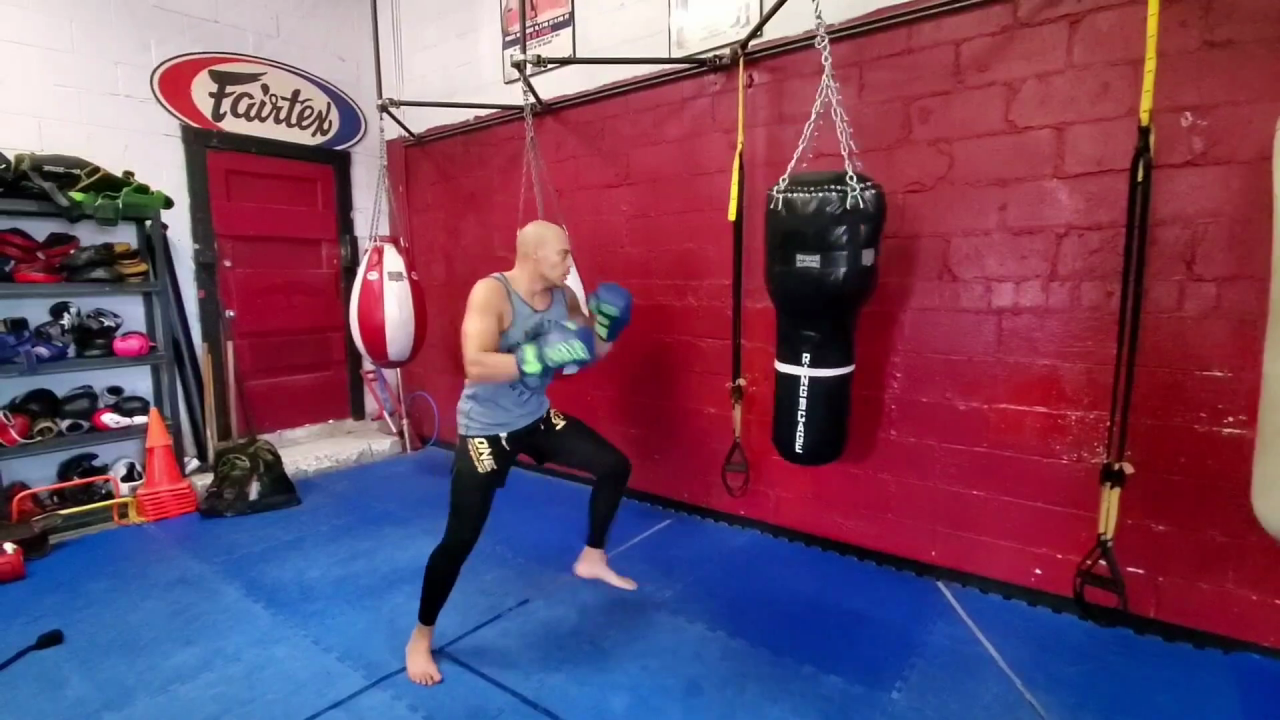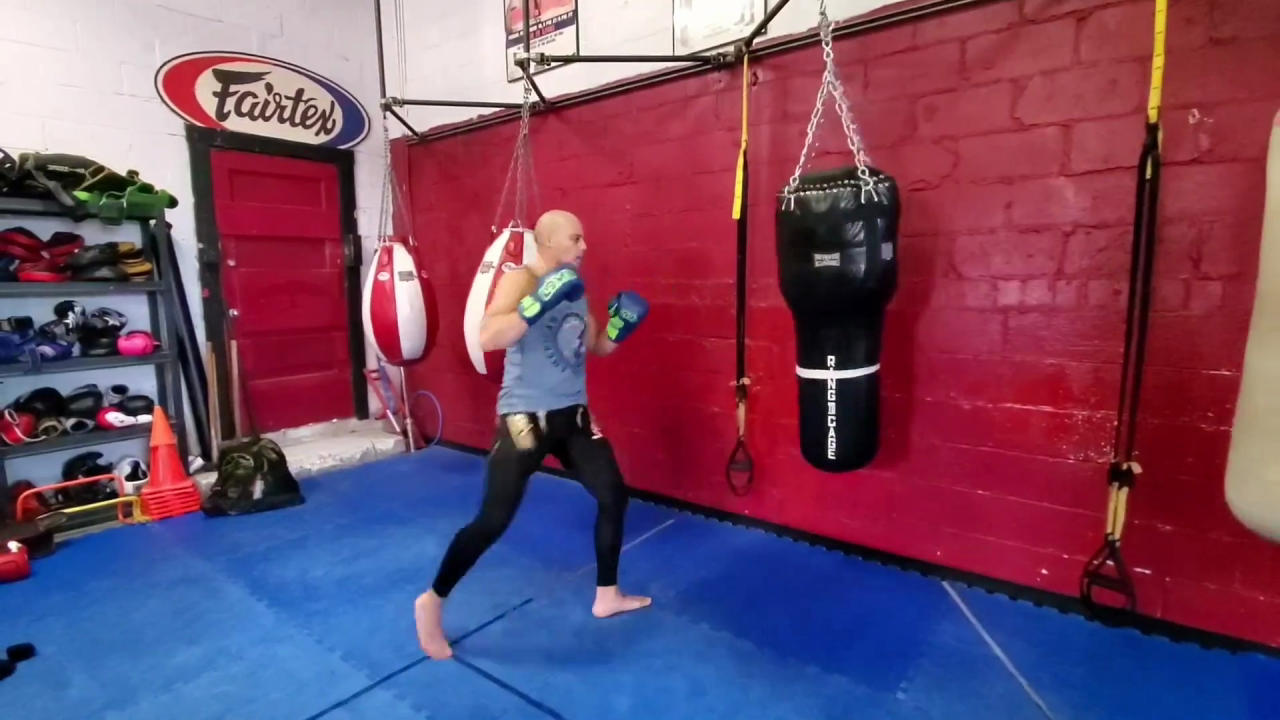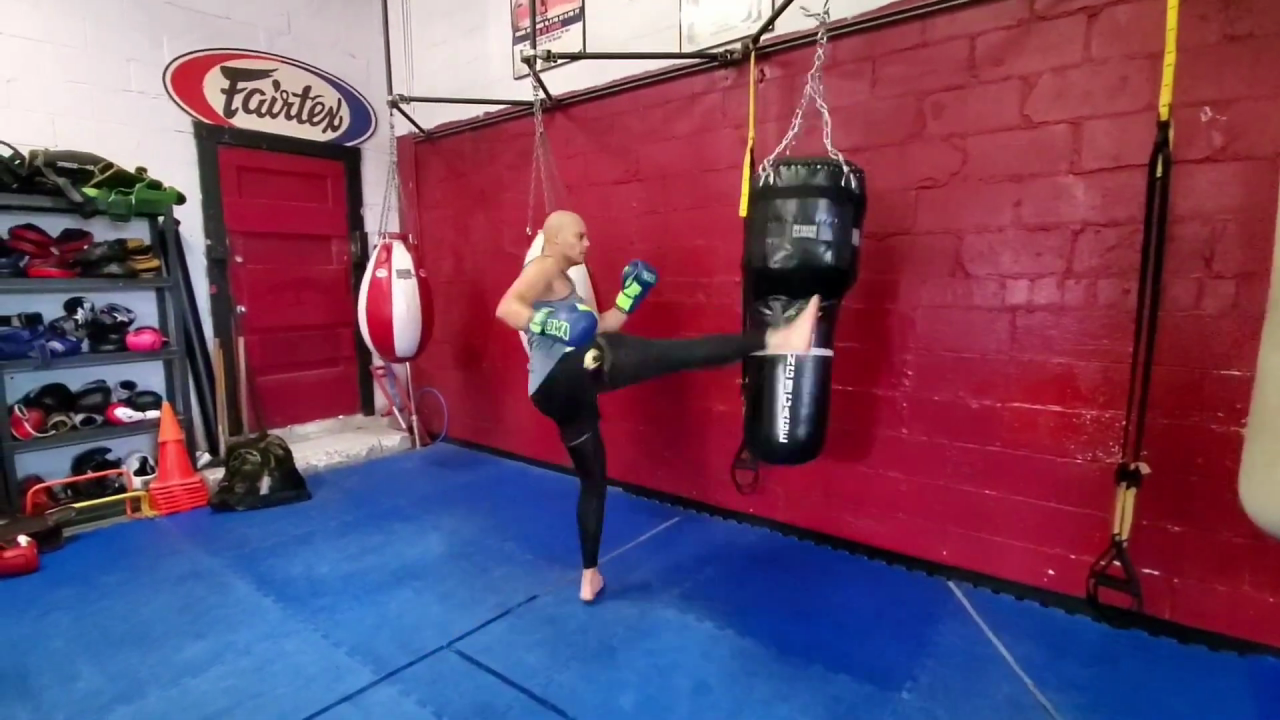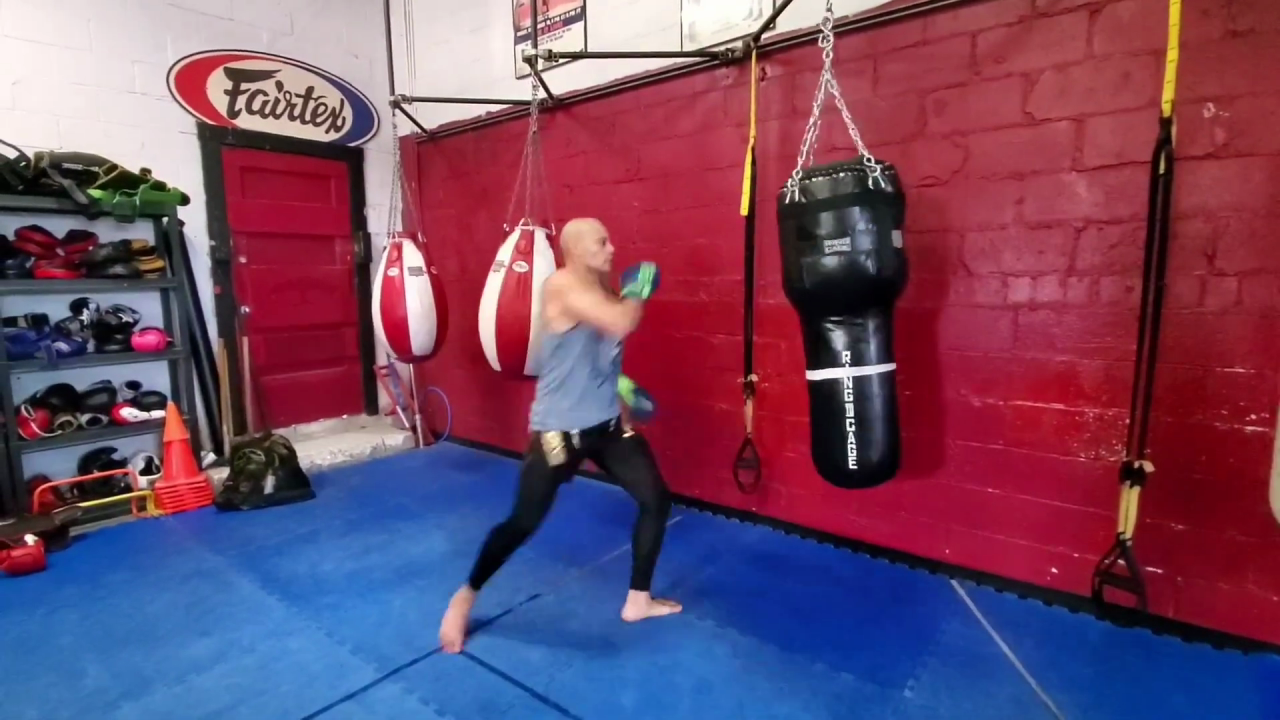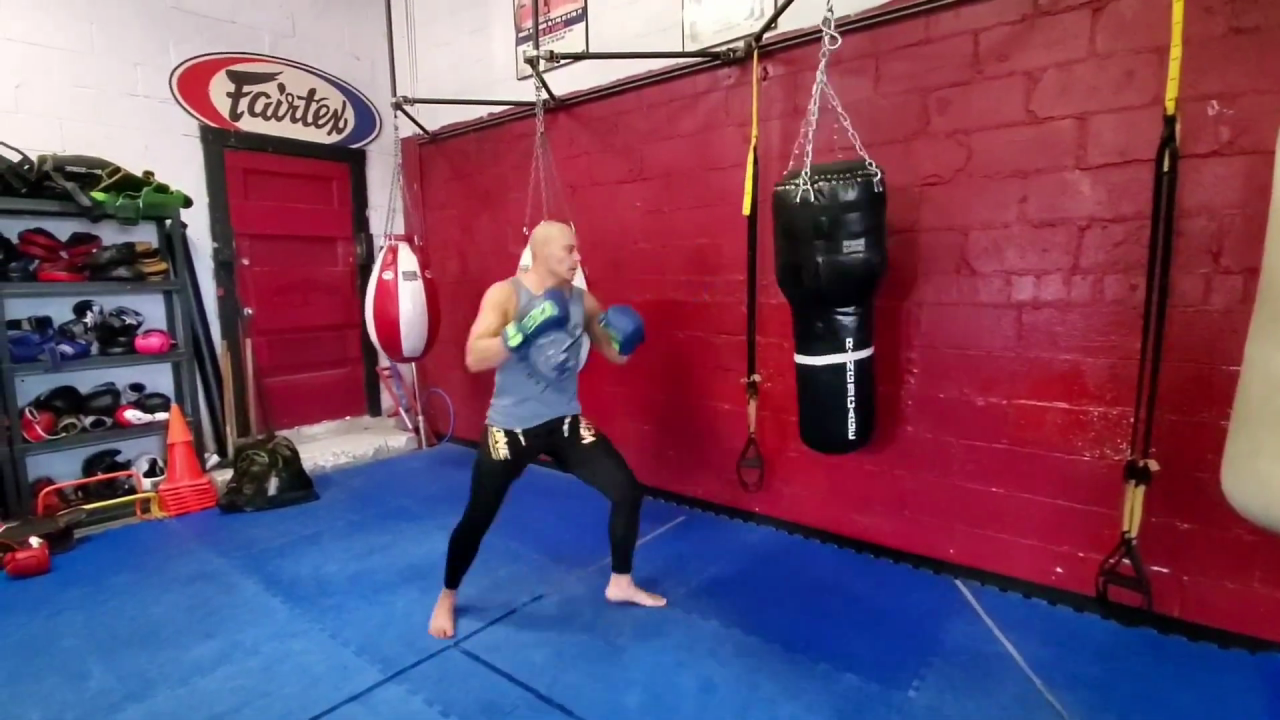
dt=1s
person 1, frame 1
left shoulder: (562, 296)
right shoulder: (490, 294)
left elbow: (590, 346)
right elbow: (478, 367)
left wrist: (606, 323)
right wrist: (541, 355)
left hip: (537, 419)
right hip: (485, 431)
left knee: (615, 467)
right knee: (460, 540)
left ankle: (593, 558)
right ankle: (420, 637)
person 1, frame 2
left shoulder: (573, 288)
right shoulder: (520, 280)
left elbow: (595, 345)
right elbow: (491, 339)
left wrist: (620, 325)
right wrist: (540, 302)
left hip: (572, 414)
right hip: (525, 416)
left knee: (613, 495)
right knee: (494, 520)
left ankle: (608, 595)
right ankle: (432, 601)
person 1, frame 3
left shoulder: (562, 279)
right shoulder: (545, 268)
left elbow: (603, 325)
right elbow: (507, 308)
left wrist: (630, 293)
right wrist: (545, 322)
left hip: (558, 388)
right hip: (566, 371)
left knee: (593, 477)
right knee: (664, 352)
left ankle: (590, 577)
right ankle: (775, 340)
person 1, frame 4
left shoulder: (595, 287)
right shoulder: (564, 285)
right elbow: (618, 322)
left wrist: (621, 386)
right wrist: (640, 289)
left hip: (608, 420)
right hip: (562, 427)
left knee: (656, 500)
right knee: (523, 524)
left ankle: (639, 599)
right ankle: (463, 601)
person 1, frame 5
left shoulder: (583, 301)
right shoulder: (504, 294)
left elbow: (616, 356)
right elbow: (475, 358)
left wrist: (625, 340)
right wrist: (525, 328)
left hip: (565, 421)
right hip: (511, 426)
left knee: (627, 492)
right knee: (476, 518)
left ankle: (621, 582)
right ankle: (447, 597)
